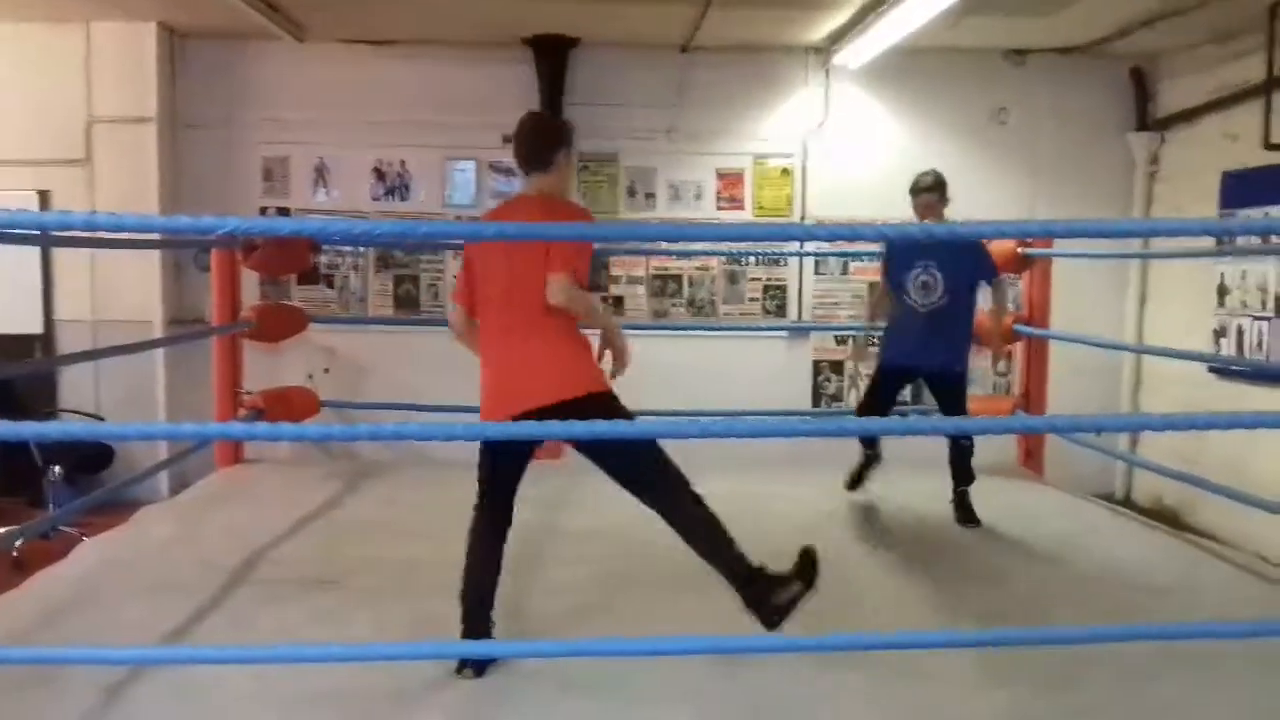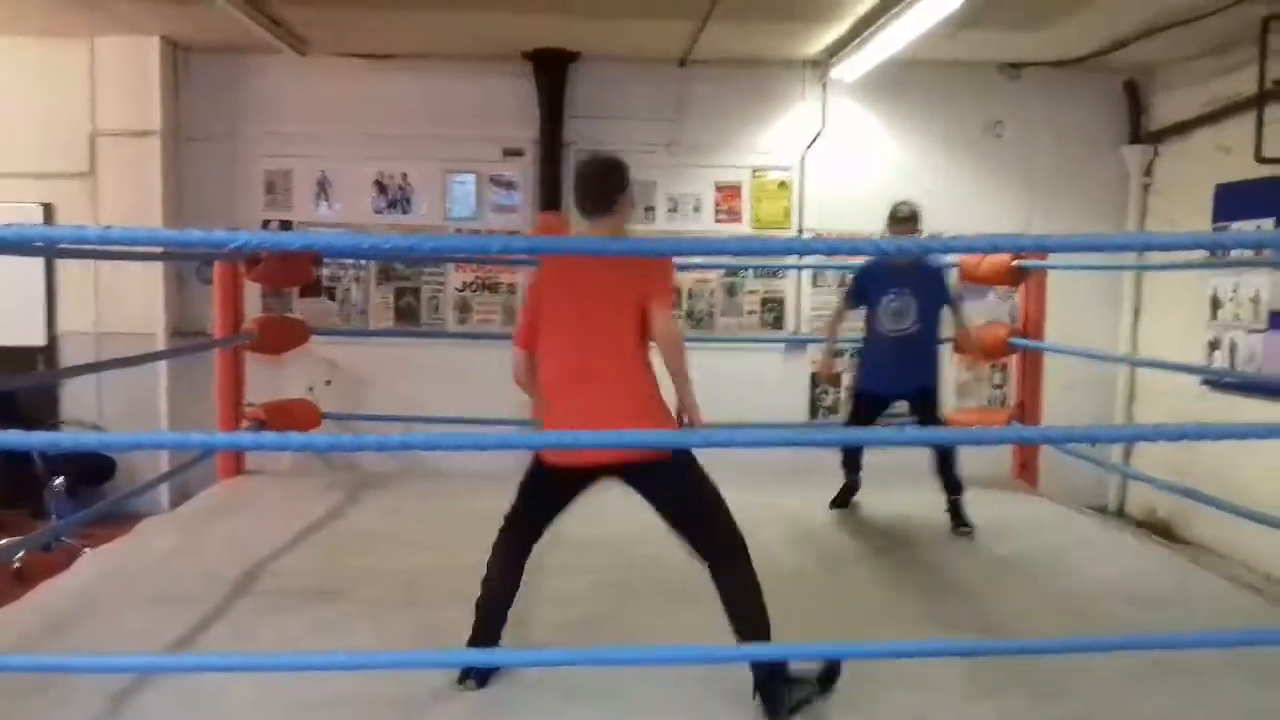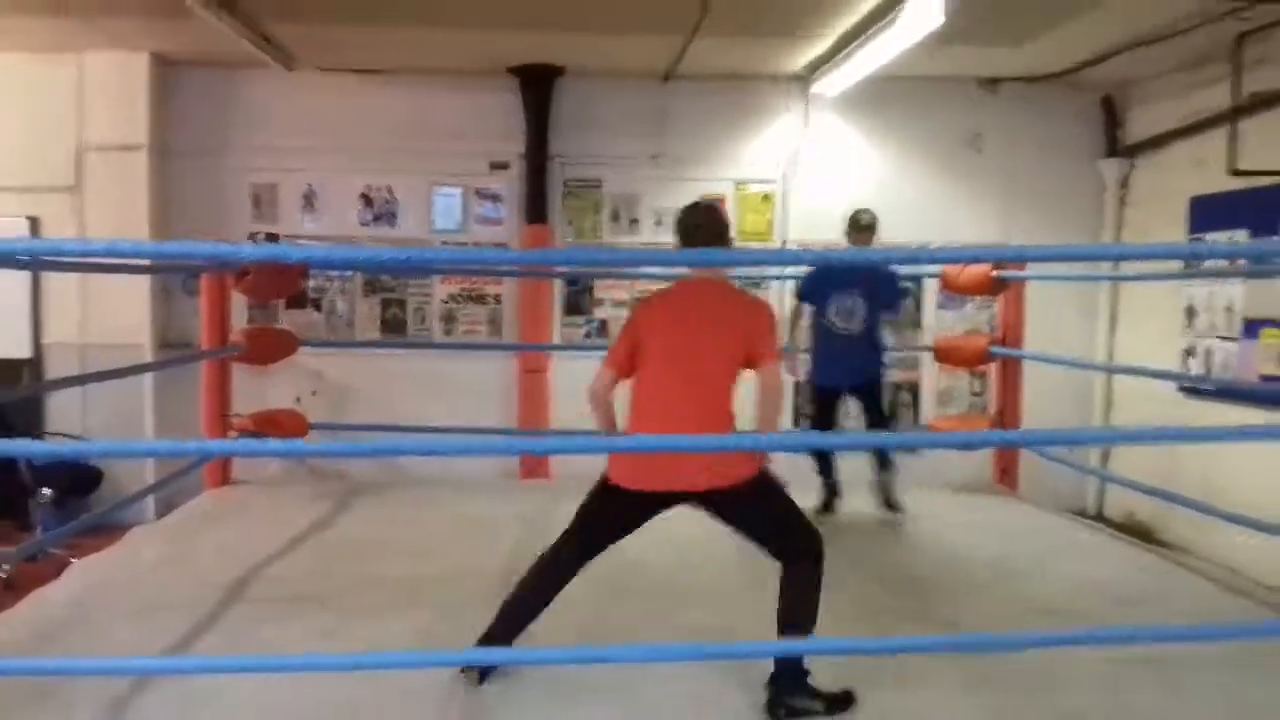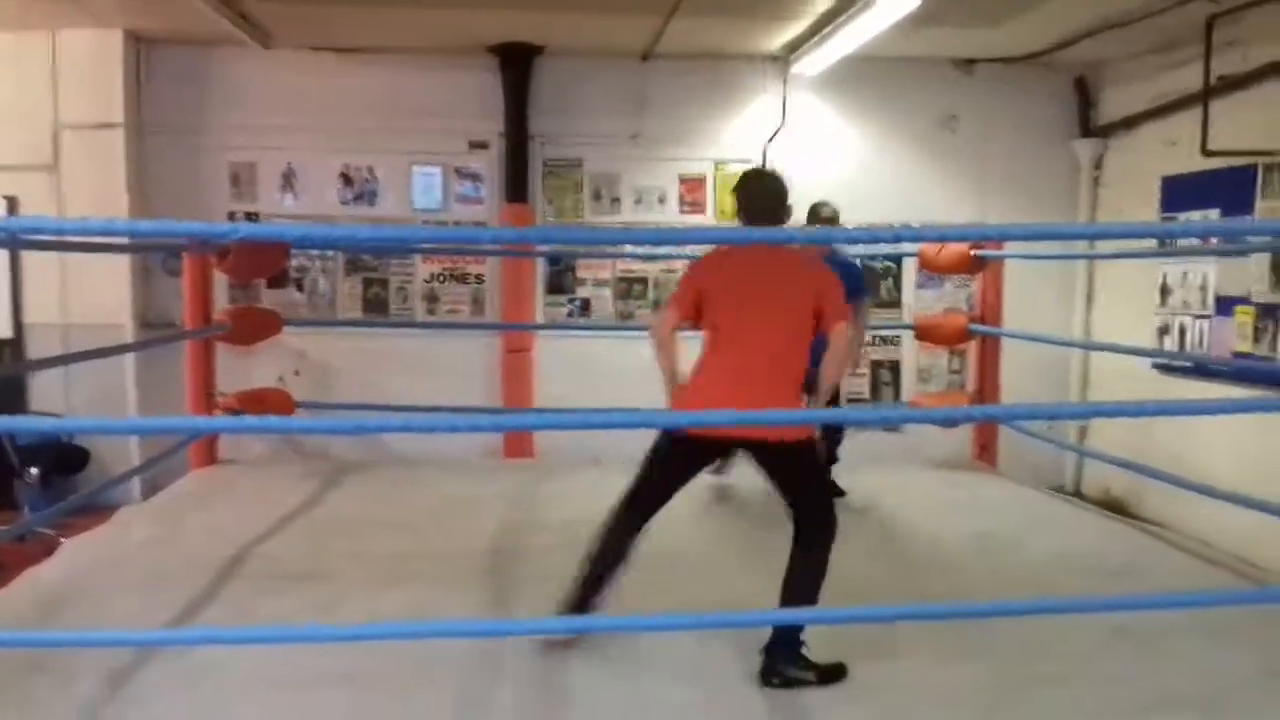
dt=0.2s
person 1, frame 1
left shoulder: (486, 229)
right shoulder: (565, 217)
left elbow: (461, 324)
right elbow: (562, 293)
right wrist: (614, 335)
left hip: (502, 398)
right hip: (566, 388)
left knee: (492, 516)
right knee: (667, 489)
left ankle: (473, 644)
right ankle: (762, 595)
person 1, frame 2
left shoulder: (547, 275)
right shoulder: (646, 263)
left elbow: (522, 370)
right elbow: (665, 330)
right wrist: (687, 399)
left hip: (565, 441)
right hip: (640, 436)
left knee: (517, 536)
right knee: (721, 546)
left ankle: (478, 656)
person 1, frame 3
left shoulder: (649, 308)
right shoulder: (752, 310)
left elbow: (600, 388)
right elbow: (772, 390)
left wrist: (619, 448)
right wrist: (760, 455)
left hip: (639, 464)
right hip: (721, 467)
left knee: (568, 553)
right knee: (804, 555)
left ankle: (489, 651)
person 1, frame 4
left shoulder: (712, 264)
right shoulder: (815, 269)
left elbow: (662, 327)
right elbow: (842, 346)
left wrist: (678, 395)
right wrist: (810, 408)
left hip: (701, 413)
right hip: (782, 421)
left knee: (636, 508)
right knee: (817, 524)
left ankle: (577, 610)
right ankle: (783, 654)
person 2, frame 1
left shoulder: (967, 247)
right shoulder: (898, 246)
left elbow: (998, 286)
right elbow: (886, 291)
left wrist: (998, 332)
left hip: (948, 356)
right hip: (898, 351)
right knee: (869, 409)
left ankle: (962, 497)
right ankle: (869, 456)
person 2, frame 2
left shoulder: (932, 273)
right shoulder: (869, 272)
left elbow: (954, 309)
right elbow: (840, 311)
right wrist: (828, 352)
left hip: (920, 376)
right hip: (873, 374)
right knee: (854, 432)
left ankle: (956, 507)
right ankle: (851, 483)
person 2, frame 3
left shoulder: (884, 277)
right shoulder: (824, 272)
left elbow: (896, 312)
right elbow: (798, 306)
right wrist: (790, 347)
left hip: (867, 369)
right hip: (826, 369)
left knee: (879, 424)
right knee: (820, 429)
left ankle: (884, 482)
right ankle: (830, 487)
person 2, frame 4
left shoulder: (846, 268)
left elbow: (859, 306)
left wrist: (856, 344)
left hip: (820, 356)
left knee: (831, 419)
left ankle: (822, 473)
right ankle: (727, 454)
